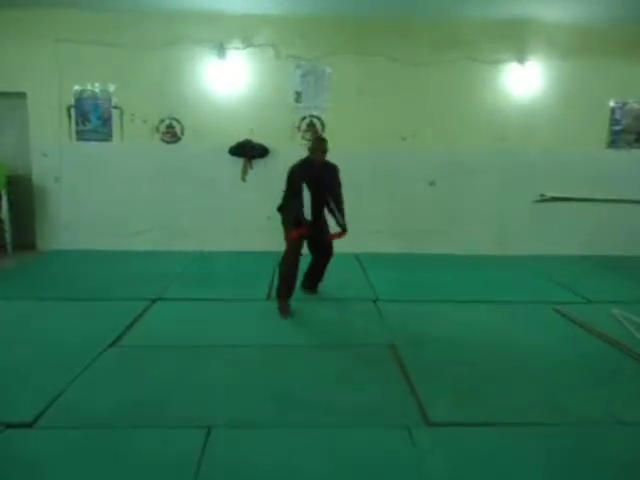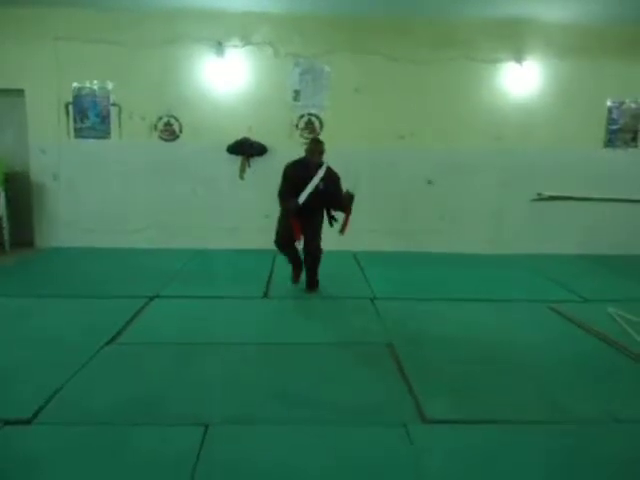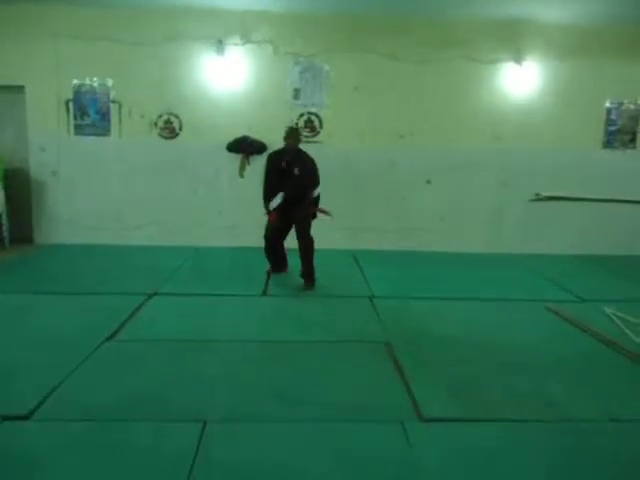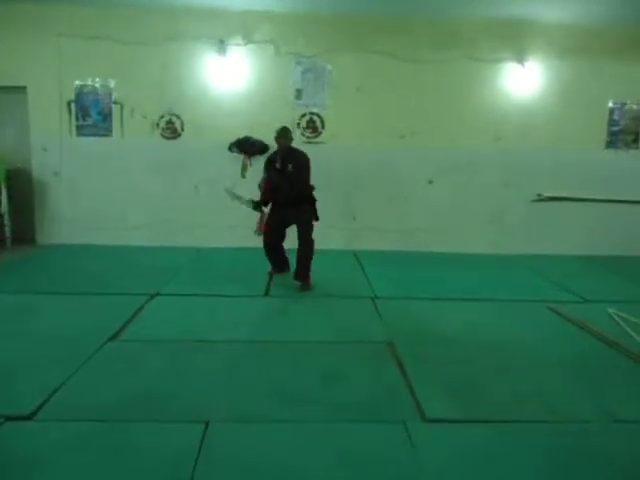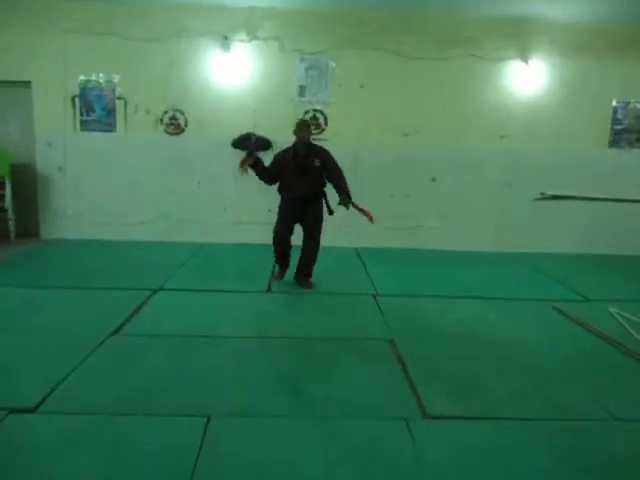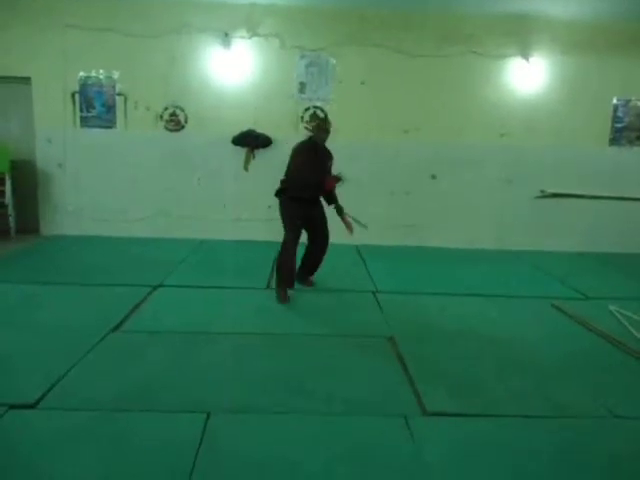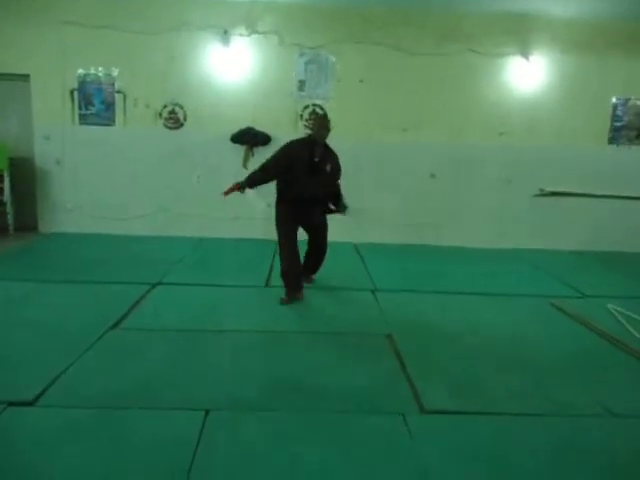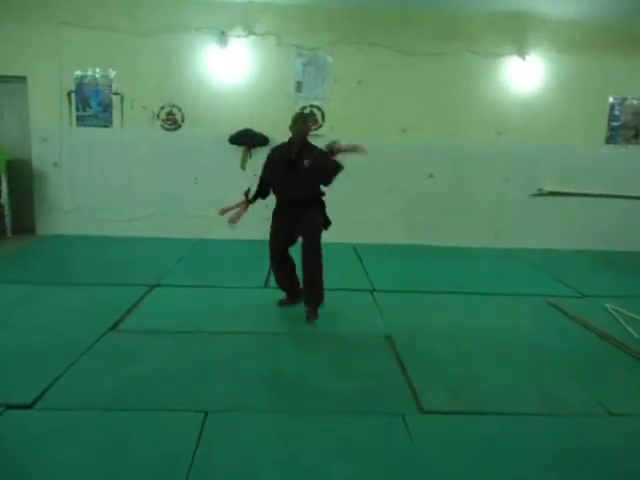
dt=0.4s
person 1, frame 1
left shoulder: (331, 170)
right shoulder: (297, 170)
left elbow: (335, 197)
right elbow: (291, 198)
left wrist: (340, 220)
right wrist: (301, 217)
left hip: (316, 216)
right hip: (295, 217)
left knee: (325, 250)
right knee: (292, 253)
left ankle: (310, 284)
right ankle: (283, 298)
person 1, frame 2
left shoulder: (330, 175)
right shoulder: (292, 168)
left elbow: (336, 200)
right elbow: (283, 193)
left wrist: (346, 203)
right wrist: (289, 205)
left hip: (313, 214)
right hip: (292, 210)
left knee: (313, 248)
right knee: (282, 240)
left ankle: (312, 283)
right ankle: (297, 265)
person 1, frame 3
left shoulder: (307, 161)
right shoulder: (274, 157)
left elbow: (313, 186)
right elbow: (269, 183)
left wrist: (311, 201)
right wrist: (268, 203)
left hip: (301, 205)
right hip: (280, 204)
left knee: (304, 239)
right knee: (271, 237)
left ankle: (309, 276)
right ankle: (279, 265)
person 1, frame 4
left shoulder: (300, 157)
right shoulder: (271, 159)
left elbow: (302, 180)
right elbow: (269, 184)
left wrist: (277, 178)
right wrist: (262, 202)
left hip: (301, 205)
right hip: (280, 205)
left knee: (305, 239)
right knee: (270, 237)
left ankle: (303, 277)
right ankle: (281, 265)
person 1, frame 5
left shoulder: (321, 154)
right shoulder: (285, 155)
left elbow: (335, 174)
right elbow: (270, 177)
left wrist: (344, 194)
right wrist: (256, 164)
left hip: (313, 204)
right hip: (290, 202)
left knee: (312, 241)
right knee: (280, 235)
left ankle: (303, 276)
right ankle: (282, 265)
person 1, frame 6
left shoulder: (325, 154)
right shoulder: (302, 150)
left elbow: (325, 181)
right elbow: (299, 176)
left wrist: (334, 203)
right wrist: (327, 181)
left hip: (312, 202)
right hip: (292, 200)
left knee: (321, 239)
right knee: (291, 240)
left ankle: (303, 274)
right ankle: (283, 286)
person 1, frame 7
left shoulder: (330, 156)
right shoulder: (294, 148)
left elbow: (332, 183)
right elbow: (270, 168)
left wrist: (338, 202)
right wrist: (245, 183)
left hip: (314, 206)
right hip: (288, 204)
left knee: (320, 243)
right knee: (288, 245)
left ankle: (305, 273)
right ankle: (293, 289)
person 1, frame 8
left shoulder: (317, 154)
right shoulder: (277, 153)
left elbow: (326, 178)
right elbow: (266, 180)
left wrist: (331, 158)
right wrist: (249, 199)
left hip: (310, 209)
right hip: (284, 209)
left knee: (311, 253)
right knee: (277, 252)
left ankle: (312, 304)
right ankle: (293, 293)
